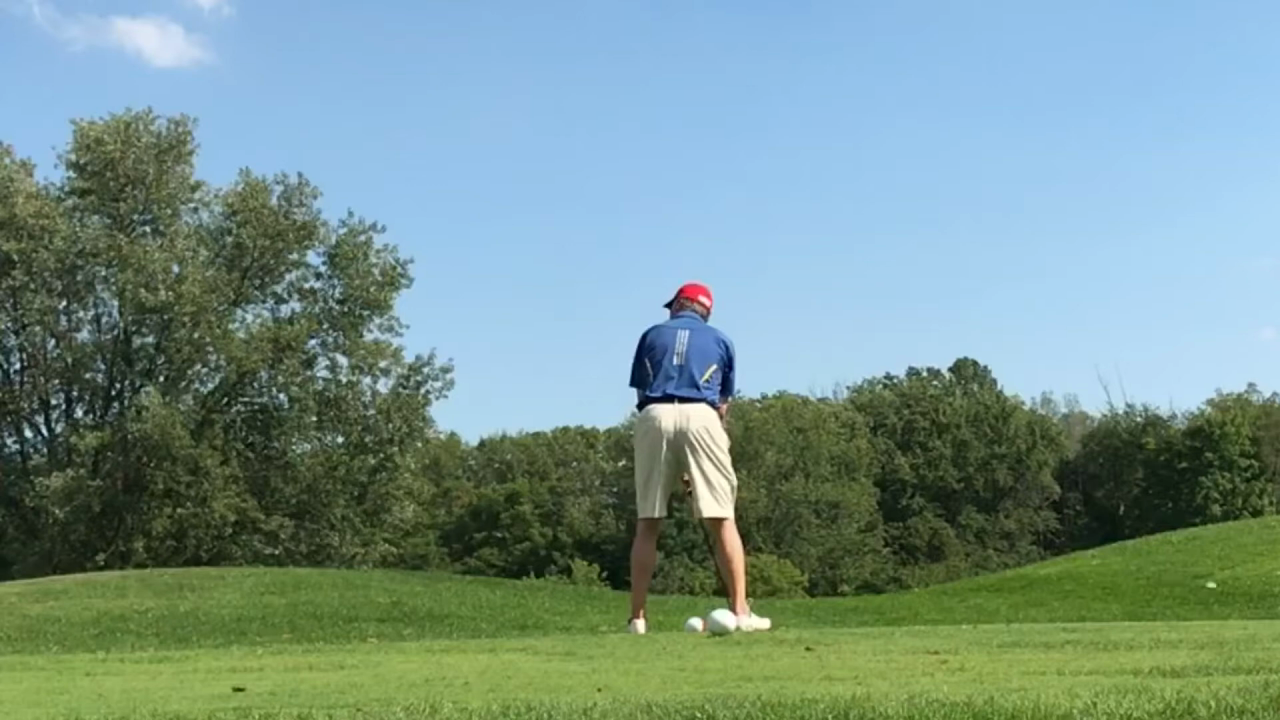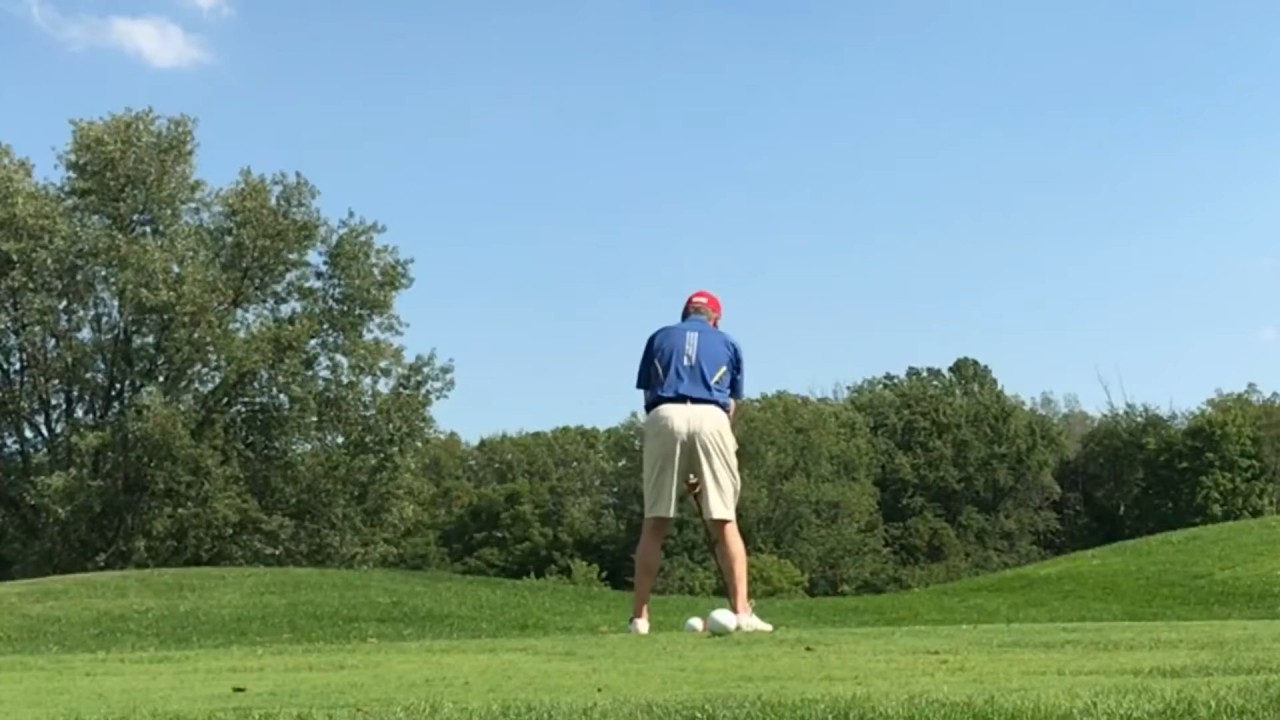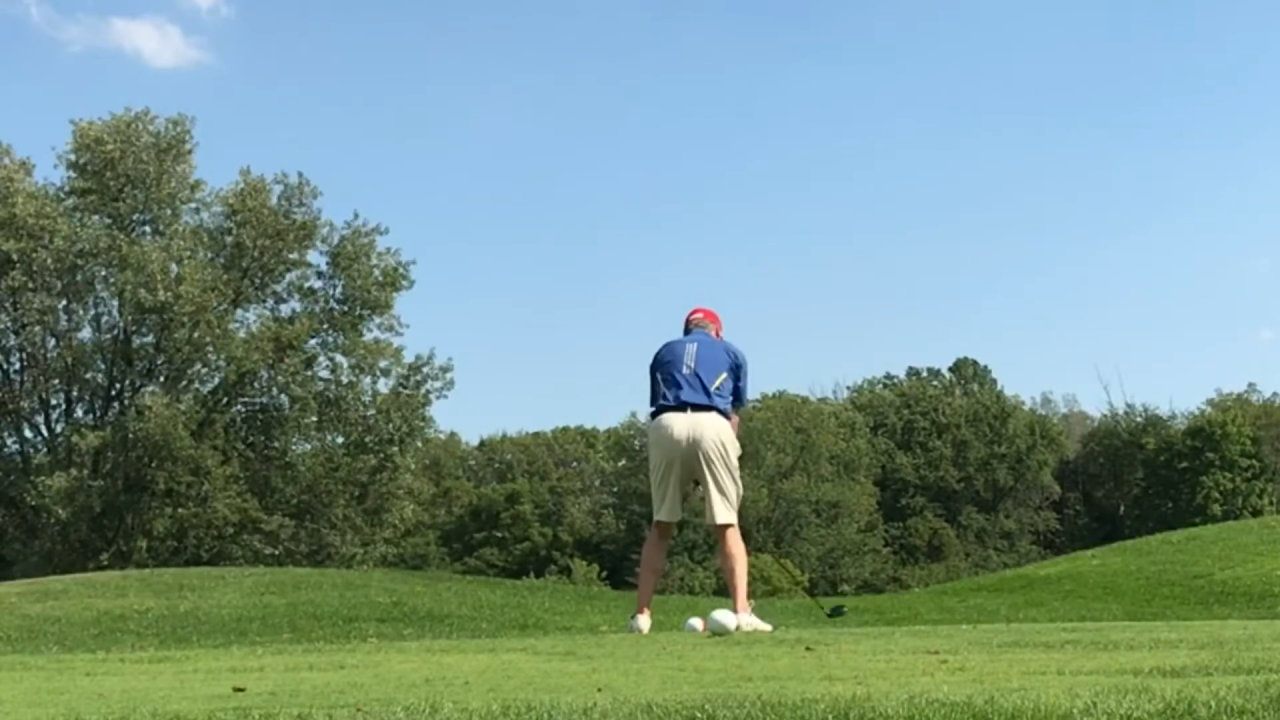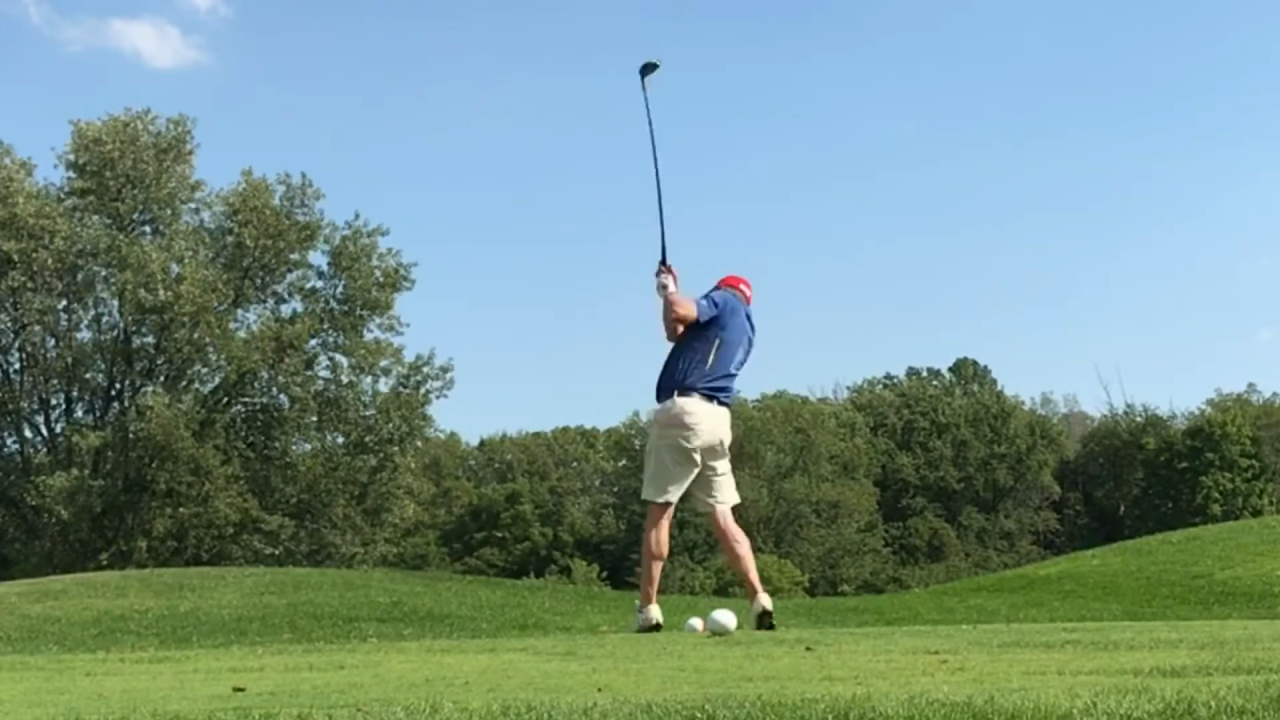
dt=1s
person 1, frame 1
left shoulder: (652, 335)
right shoulder: (720, 340)
right elbow: (722, 404)
left hip: (654, 418)
right hip: (700, 418)
left knee: (648, 523)
right knee: (722, 520)
left ankle: (637, 617)
right ankle: (741, 612)
person 1, frame 2
left shoulder: (659, 337)
right shoulder: (727, 343)
left elbow: (647, 396)
right elbow: (731, 404)
left hip: (665, 418)
right hip: (710, 419)
left knee: (655, 523)
right knee: (725, 521)
left ankle: (639, 617)
right ankle: (742, 612)
person 1, frame 3
left shoulder: (664, 352)
right shoulder: (731, 353)
left wrist: (688, 475)
right wrist: (706, 477)
left hip: (666, 427)
right hip: (712, 427)
left knee: (661, 527)
right knee: (727, 526)
left ankle: (641, 615)
right ankle: (742, 612)
person 1, frame 4
left shoulder: (721, 300)
right shoulder: (746, 330)
left elbow: (679, 314)
right elbow: (681, 335)
left wrist: (669, 290)
right wrist: (671, 292)
left hip: (680, 412)
right hip: (715, 420)
left knee: (658, 512)
right knee: (722, 518)
left ankle: (649, 607)
right ankle: (757, 597)
